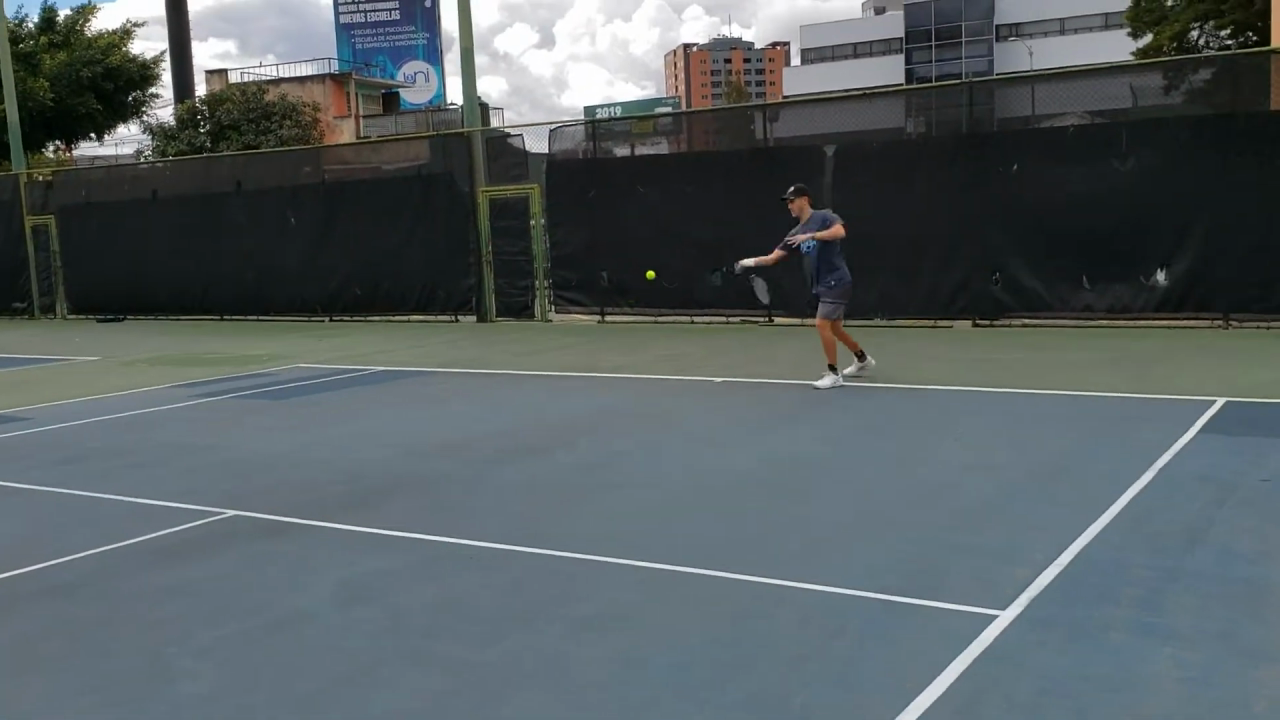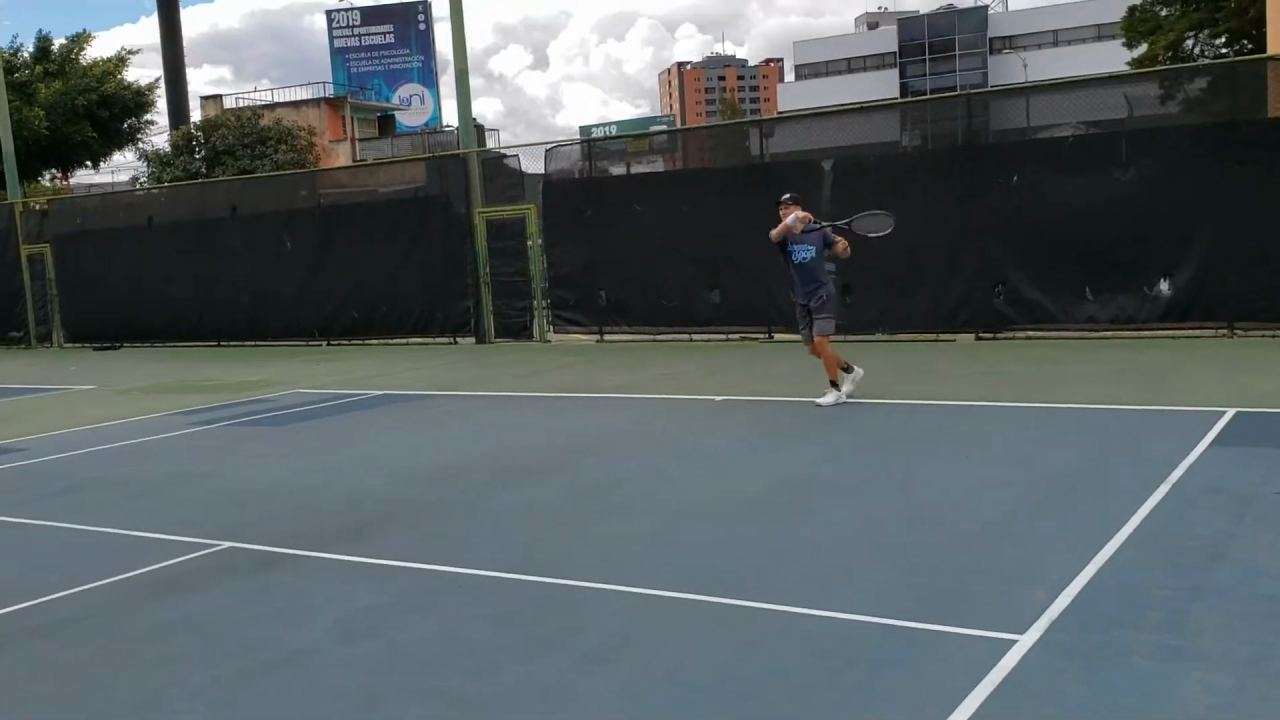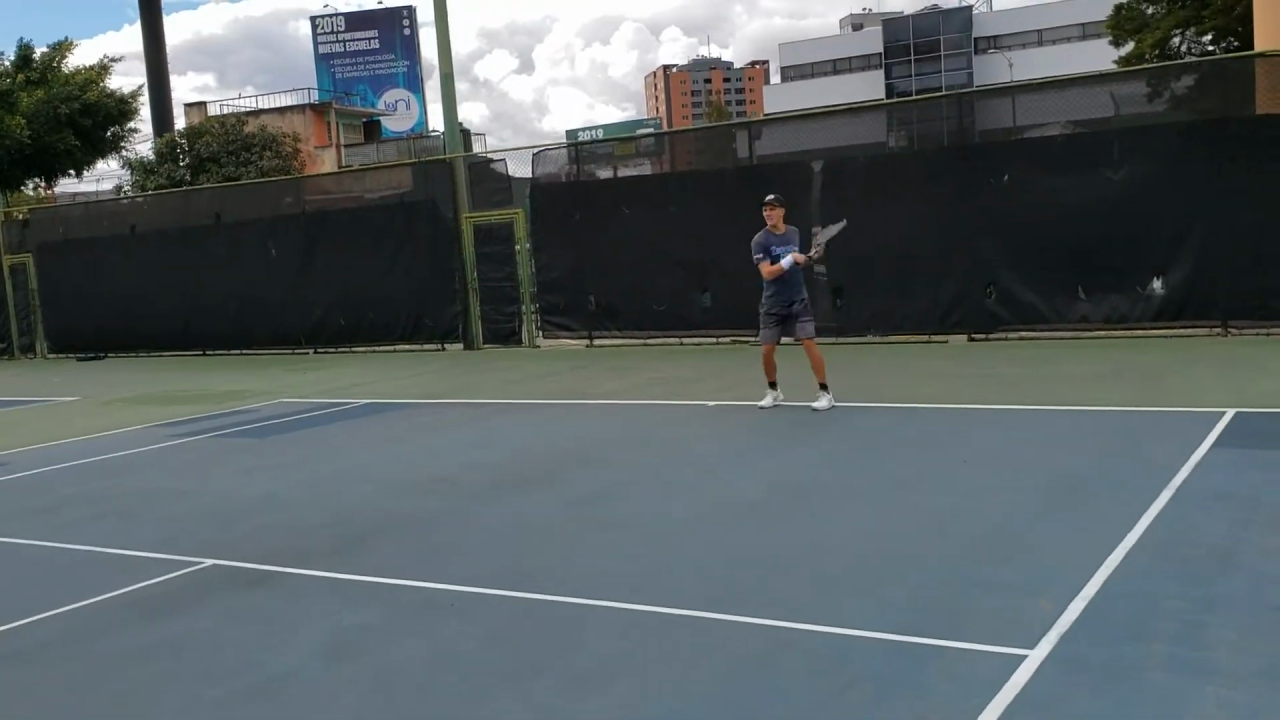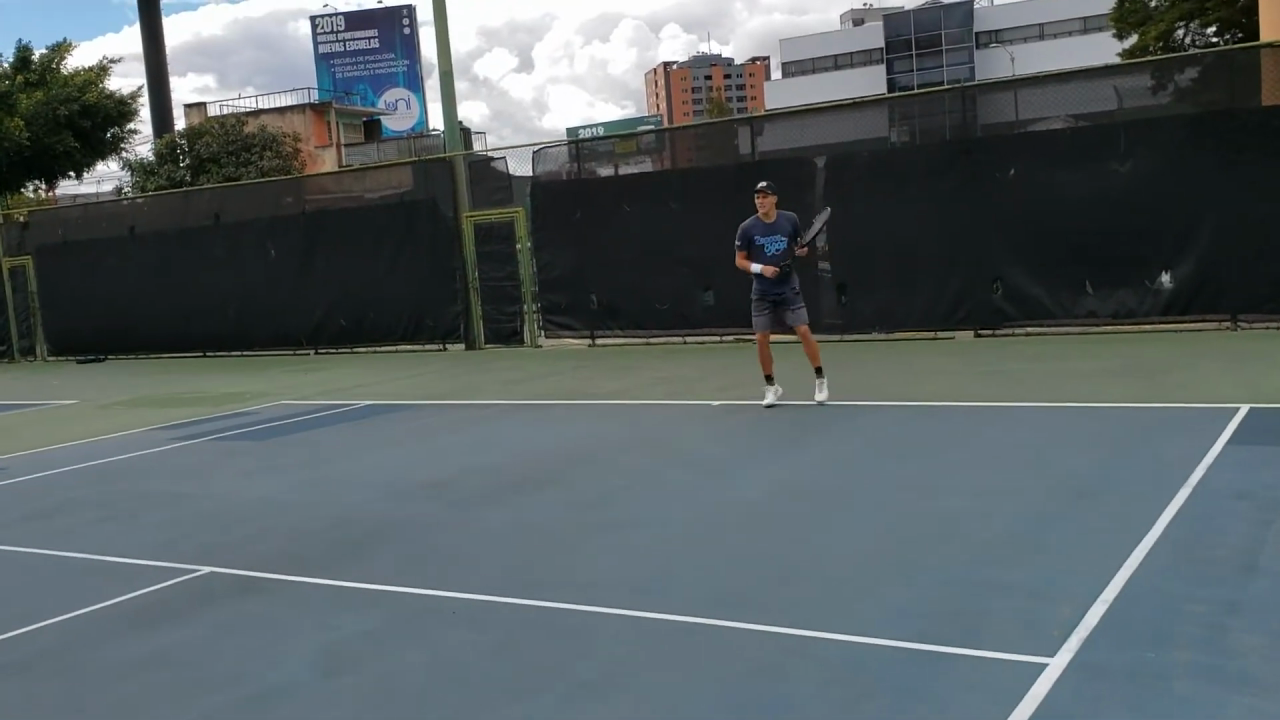
dt=0.3s
person 1, frame 1
left shoulder: (824, 216)
right shoulder: (796, 233)
left elbow: (840, 233)
right elbow: (774, 257)
left wrist: (811, 235)
right wrist: (750, 262)
left hip: (837, 281)
right hip: (823, 284)
left knee: (822, 325)
right knee: (834, 328)
left ankle: (833, 374)
right ankle: (862, 360)
person 1, frame 2
left shoulder: (818, 231)
right shoulder: (780, 234)
left elbow: (843, 253)
right elbow: (775, 234)
left wrist: (845, 246)
right wrist: (793, 218)
left hip: (822, 295)
right hip: (801, 300)
left knee: (821, 341)
right knee: (813, 348)
left ankle: (837, 390)
right ankle: (850, 371)
person 1, frame 3
left shoulder: (794, 233)
right shoulder: (759, 241)
right elbow: (767, 274)
left wrist: (810, 256)
right wrist: (790, 259)
left hip: (799, 300)
right hip: (772, 304)
left knee: (809, 343)
right knee: (767, 351)
left ankle: (825, 393)
right ankle: (773, 392)
person 1, frame 4
left shoulder: (790, 219)
right shoulder: (747, 228)
left elbow: (800, 244)
right elbow: (739, 260)
left wrist: (803, 250)
right wrist: (760, 269)
left hip: (788, 287)
right hip: (762, 291)
left knee: (803, 331)
right knee: (762, 339)
left ankle: (820, 379)
right ankle: (772, 387)
